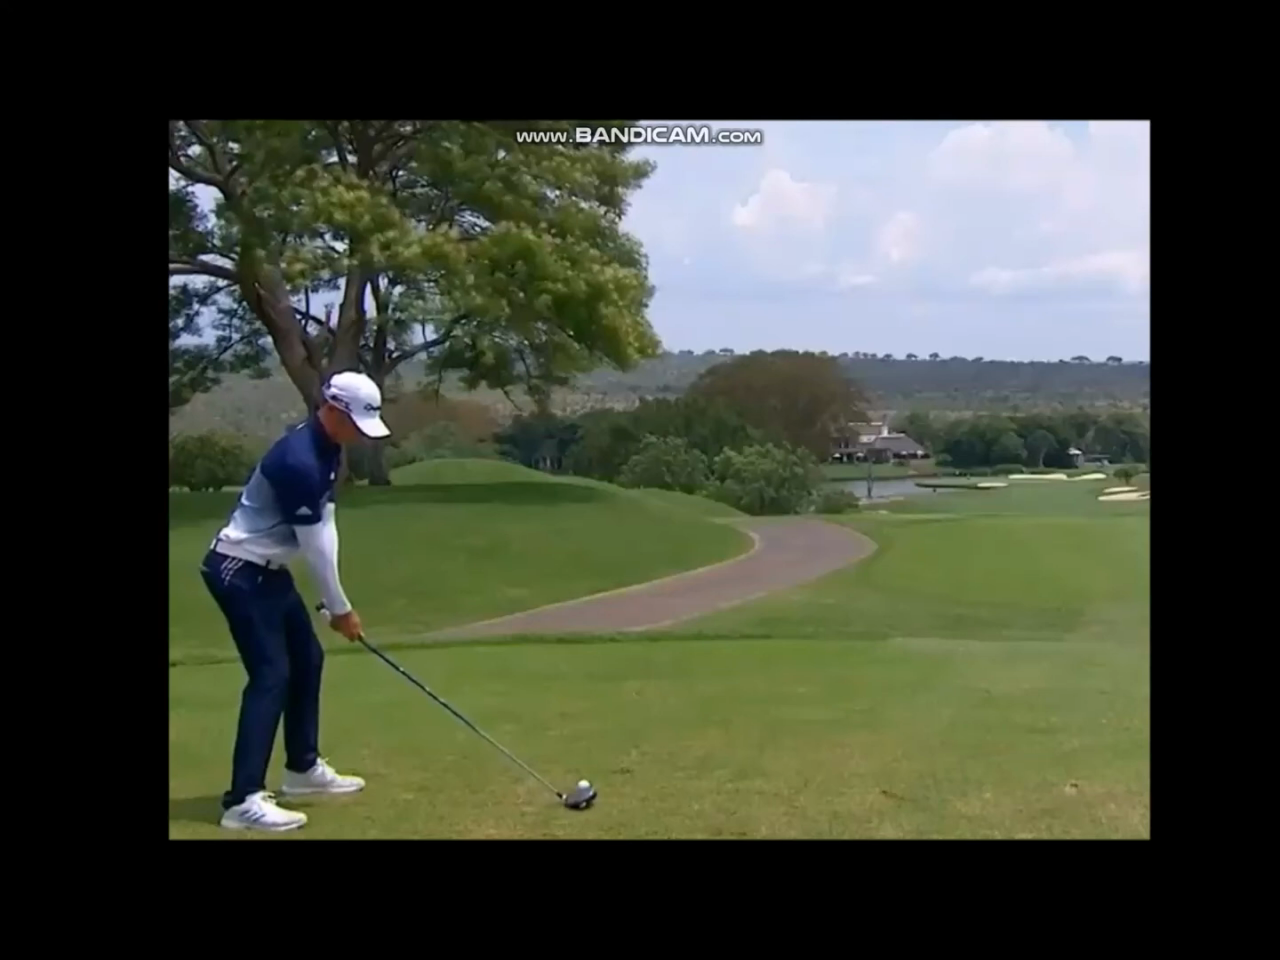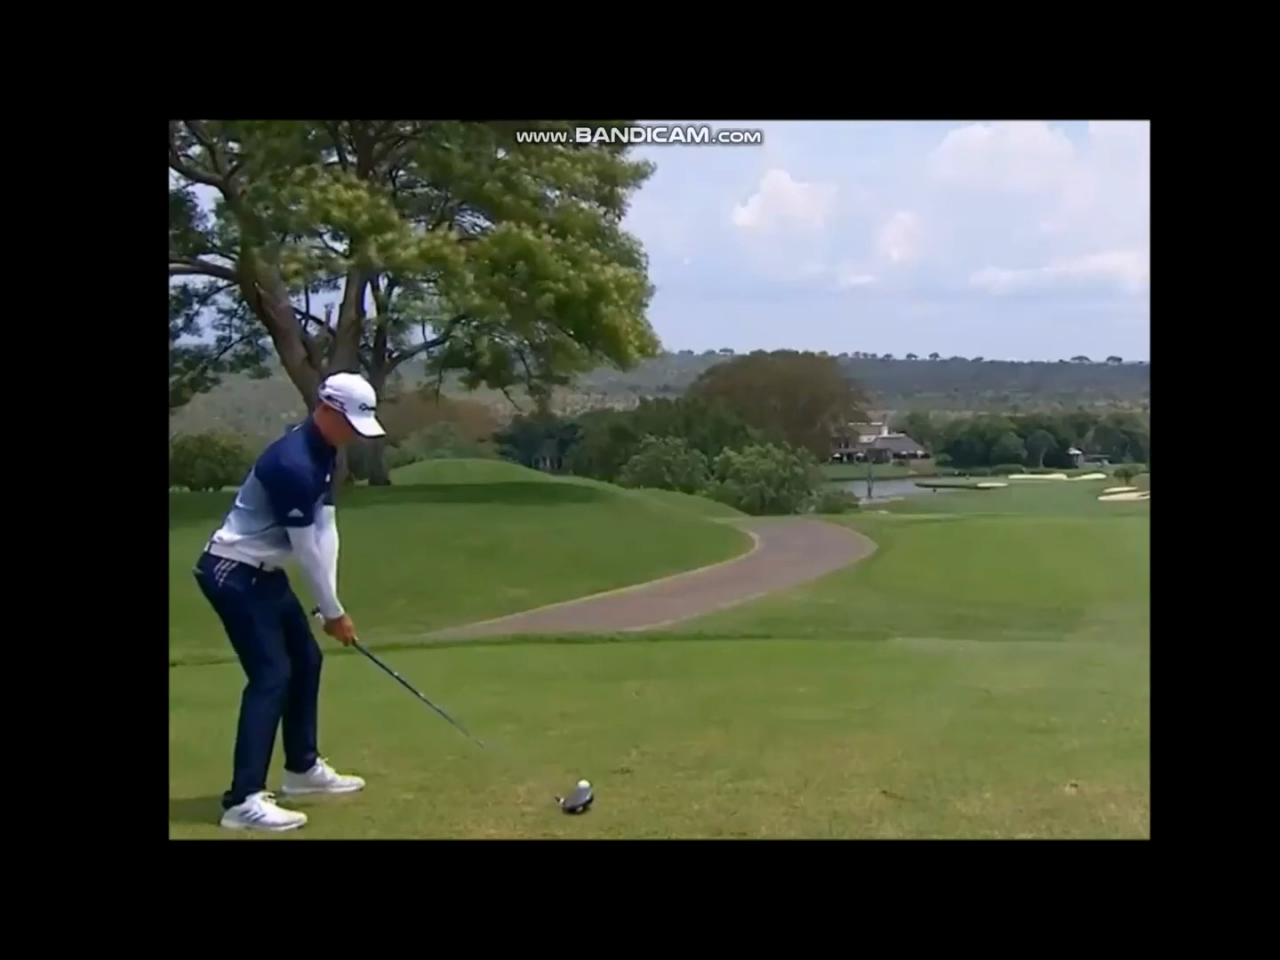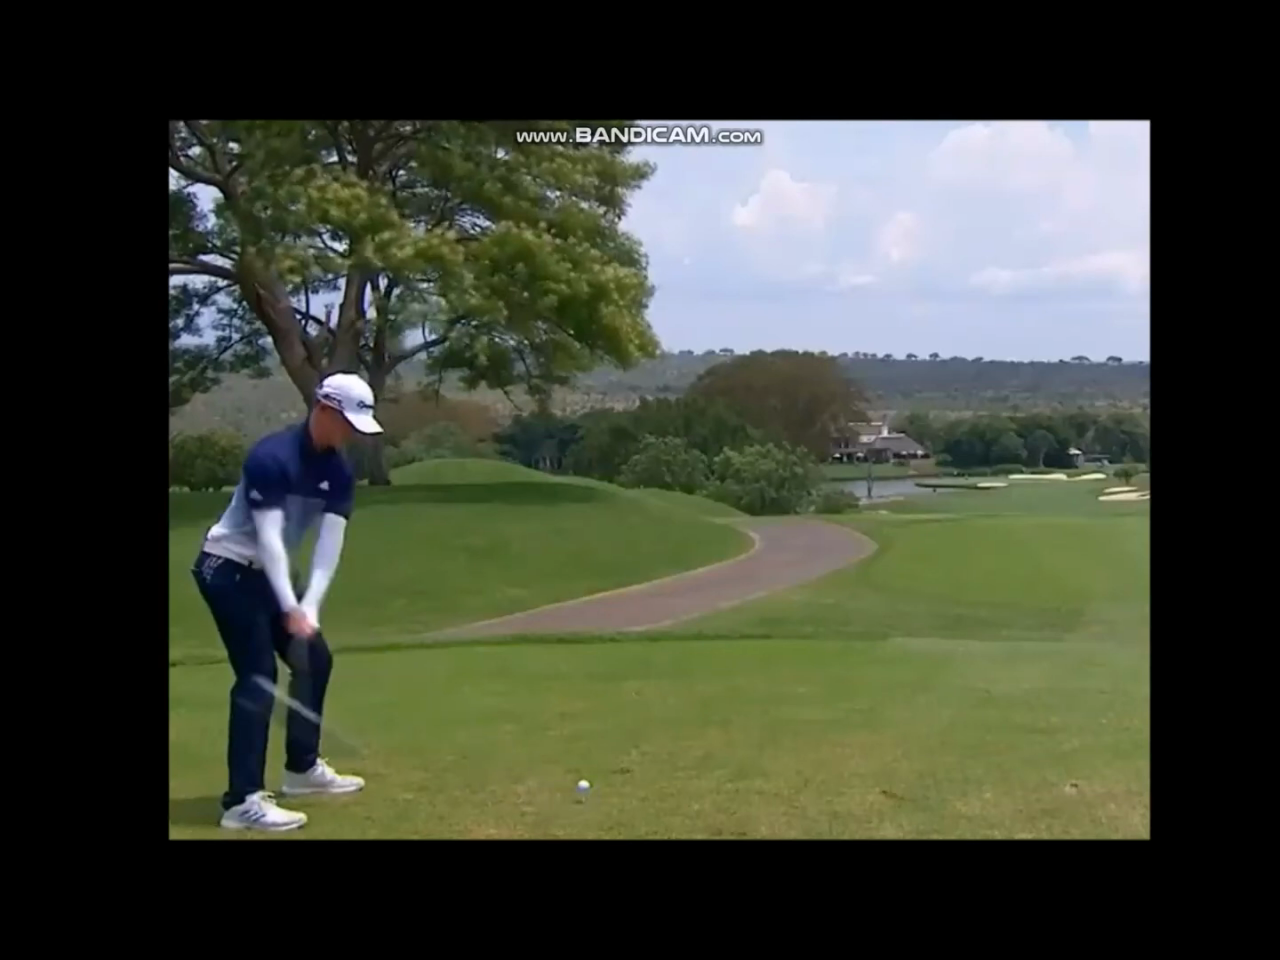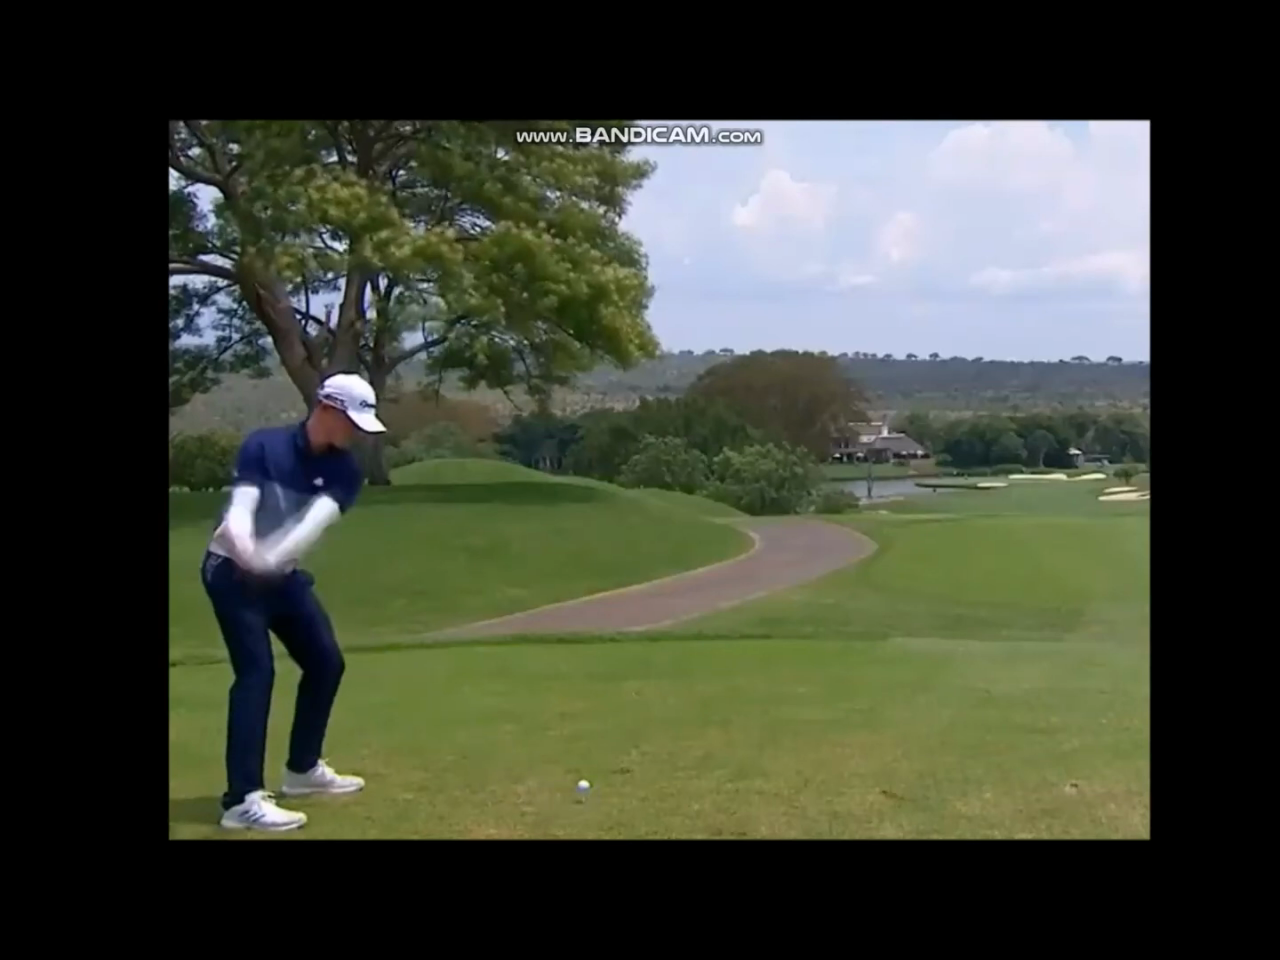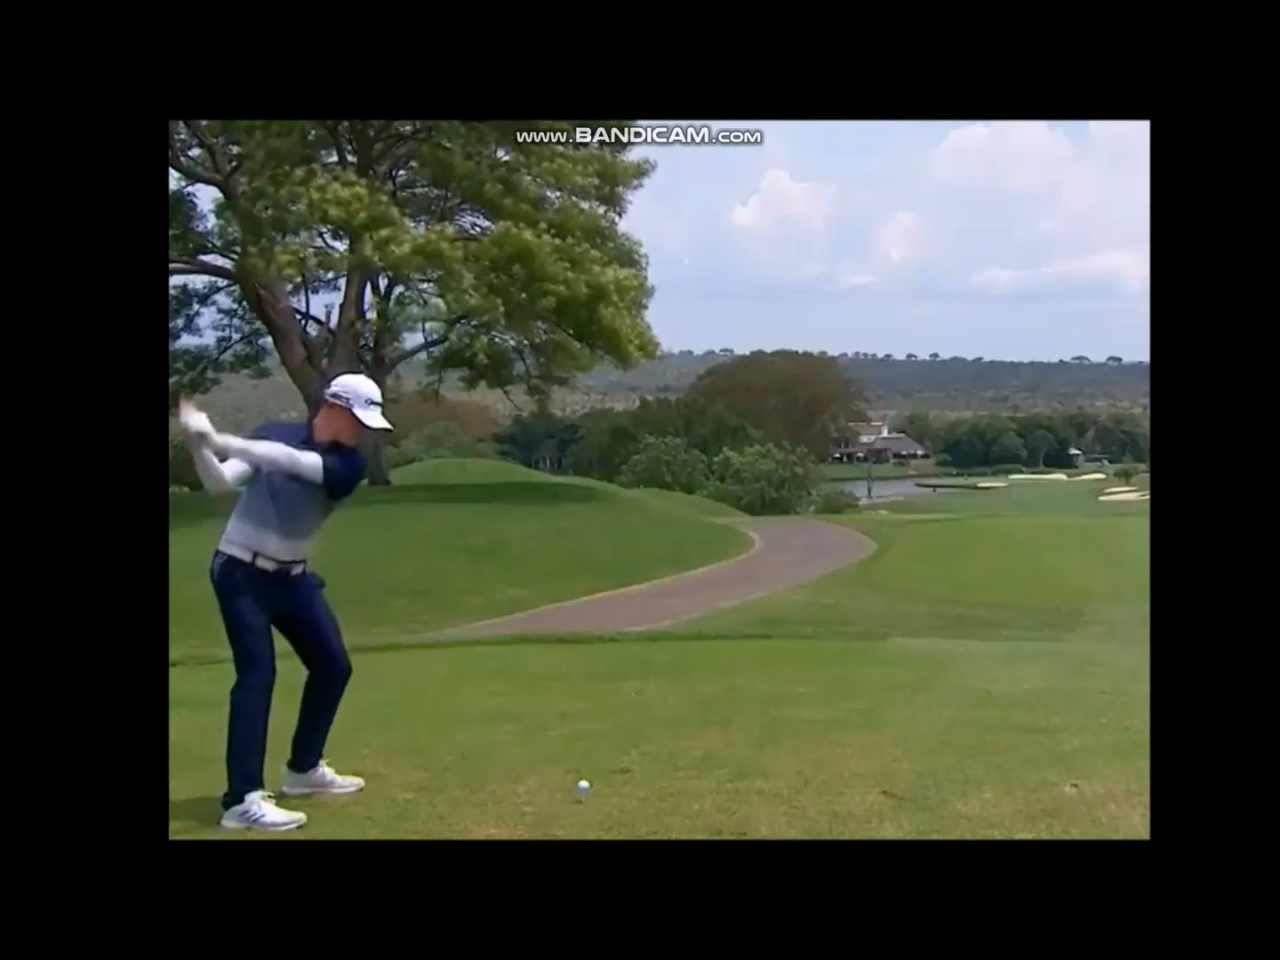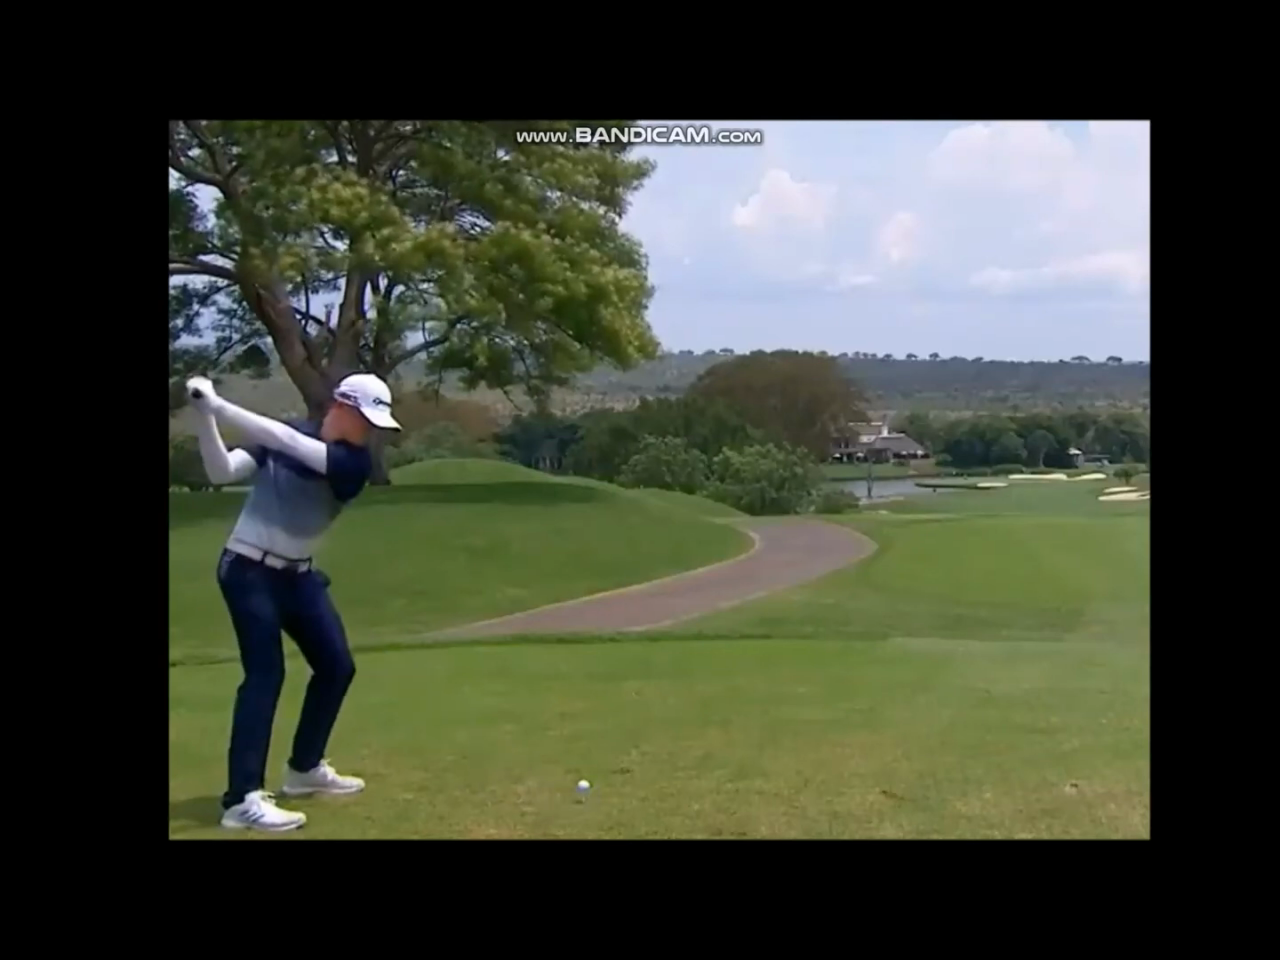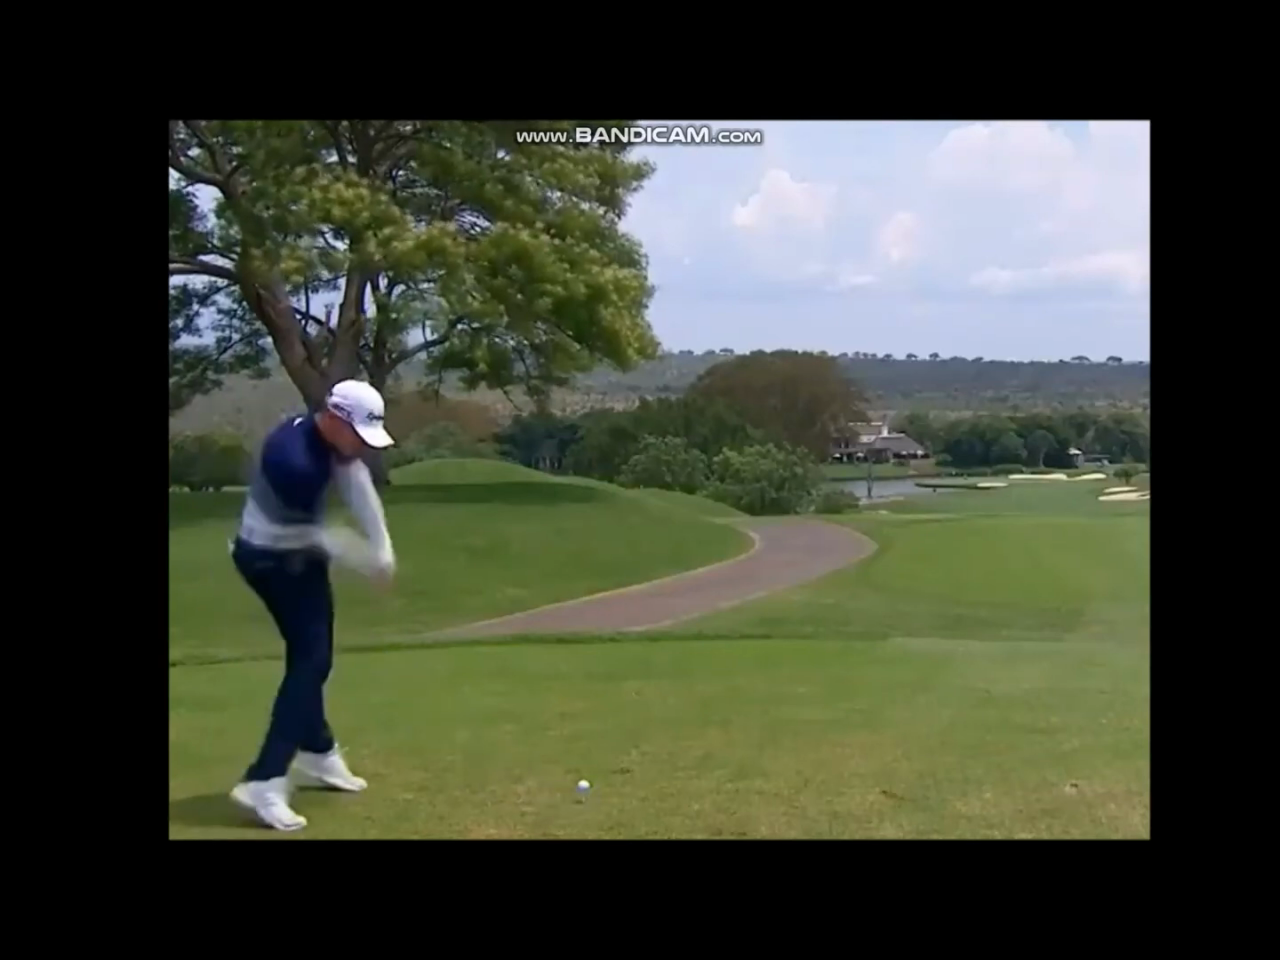
dt=0.2s
person 1, frame 1
left shoulder: (325, 451)
right shoulder: (298, 461)
left elbow: (326, 529)
right elbow: (313, 546)
left wrist: (333, 600)
right wrist: (340, 607)
left hip: (268, 570)
right hip: (238, 571)
left knee: (307, 661)
right knee: (271, 675)
left ankle: (303, 767)
right ankle: (243, 799)
person 1, frame 2
left shoulder: (323, 456)
right shoulder: (292, 464)
left elbow: (326, 532)
right elbow: (306, 549)
left wrist: (330, 598)
right wrist: (333, 611)
left hip: (263, 572)
right hip: (233, 572)
left knee: (306, 660)
right knee: (271, 675)
left ankle: (303, 767)
right ankle: (243, 799)
person 1, frame 3
left shoulder: (338, 471)
right shoulder: (272, 456)
left elbow: (331, 540)
right elbow: (268, 538)
left wrist: (311, 606)
right wrist: (290, 607)
left hip: (266, 573)
right hip: (227, 571)
left knee: (313, 660)
right knee: (257, 675)
left ankle: (303, 768)
right ankle: (242, 800)
person 1, frame 4
left shoulder: (345, 471)
right shoulder: (264, 445)
left elbow: (316, 523)
right elbow: (240, 508)
left wrist: (269, 555)
right wrist: (241, 547)
left hip: (283, 575)
right hip: (232, 570)
left knee: (326, 662)
right knee: (257, 673)
left ankle: (304, 768)
right ankle: (243, 799)
person 1, frame 5
left shoulder: (348, 465)
right shoulder: (272, 433)
left elbow: (287, 460)
right elbow: (222, 478)
left wrist: (216, 438)
right wrist: (201, 444)
left hip: (292, 575)
right hip: (240, 571)
left knee: (333, 666)
right knee: (257, 673)
left ankle: (304, 768)
right ankle: (242, 798)
person 1, frame 6
left shoulder: (355, 462)
right shoulder: (283, 435)
left elbow: (288, 443)
right elbow: (223, 471)
left wrist: (219, 405)
right wrist: (205, 414)
left hip: (297, 573)
right hip: (248, 569)
left knee: (337, 666)
right knee: (265, 673)
left ankle: (305, 767)
right ankle: (242, 798)
person 1, frame 7
left shoulder: (334, 439)
right shoulder: (292, 458)
left elbow: (361, 489)
right elbow: (318, 536)
left wrist: (381, 545)
right wrist: (368, 562)
left hip: (291, 557)
right hip: (275, 558)
left knee: (311, 655)
right knee: (309, 661)
left ankle: (315, 753)
right ankle: (264, 782)
